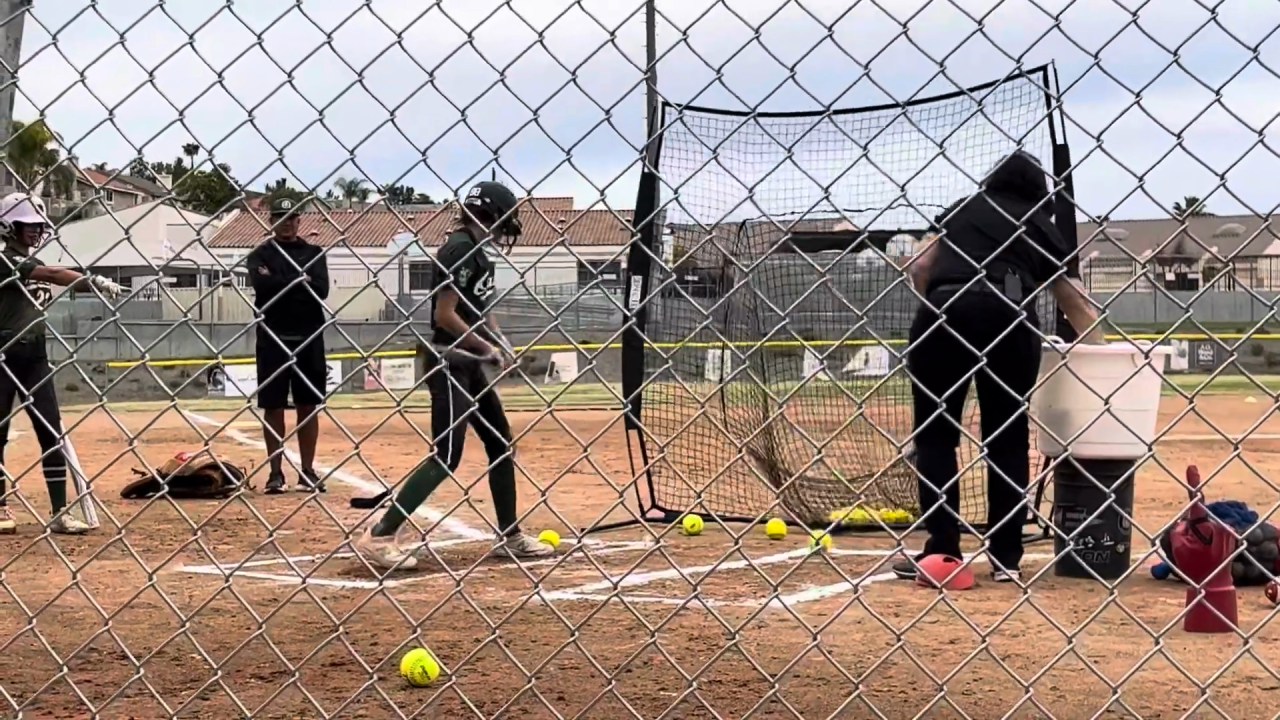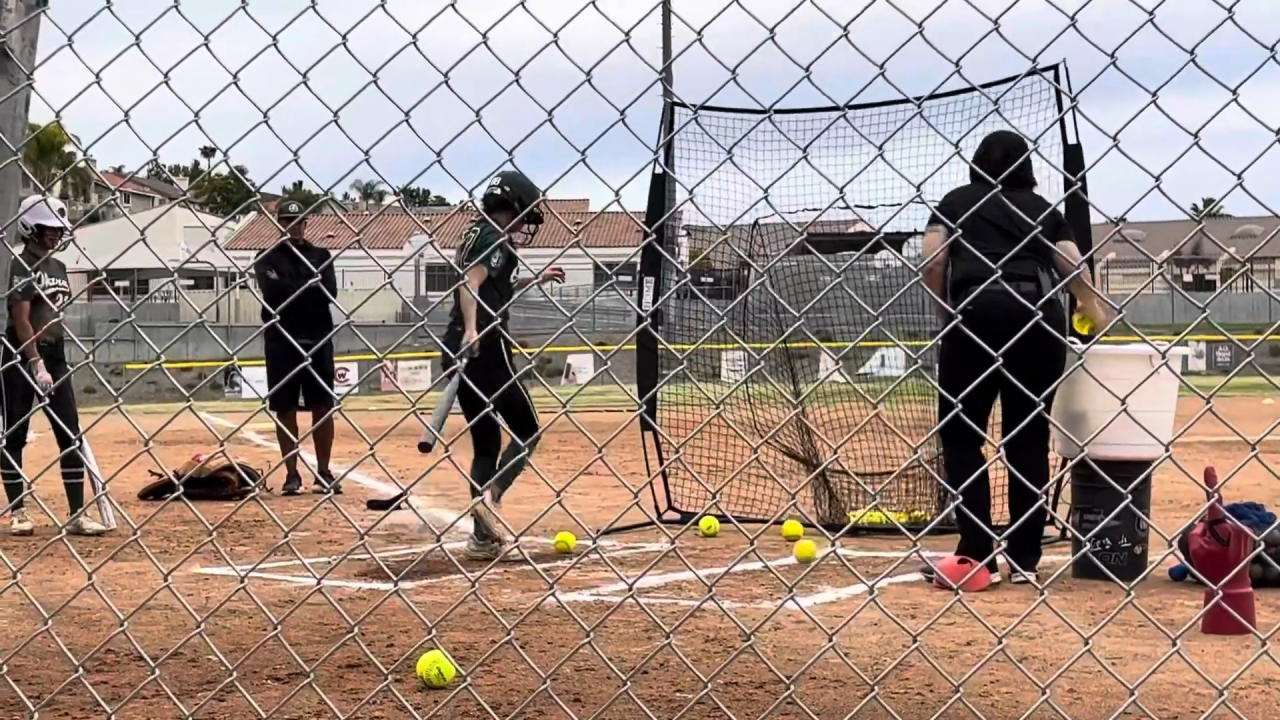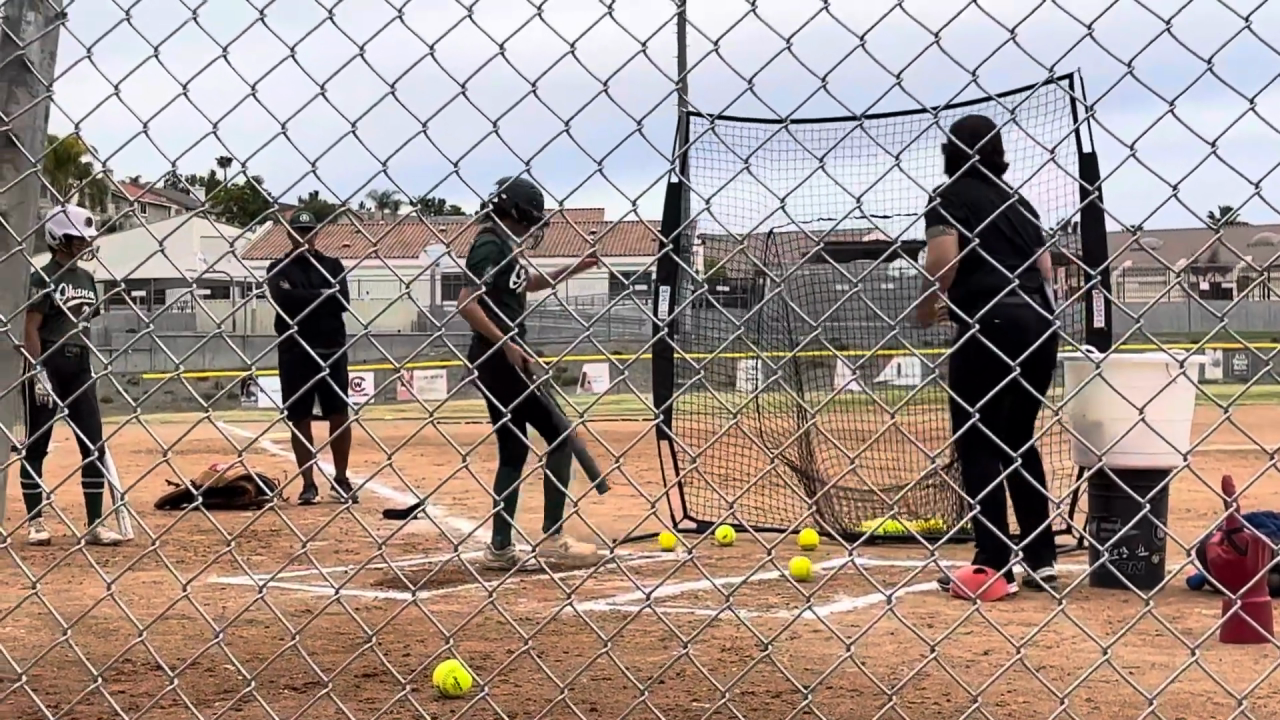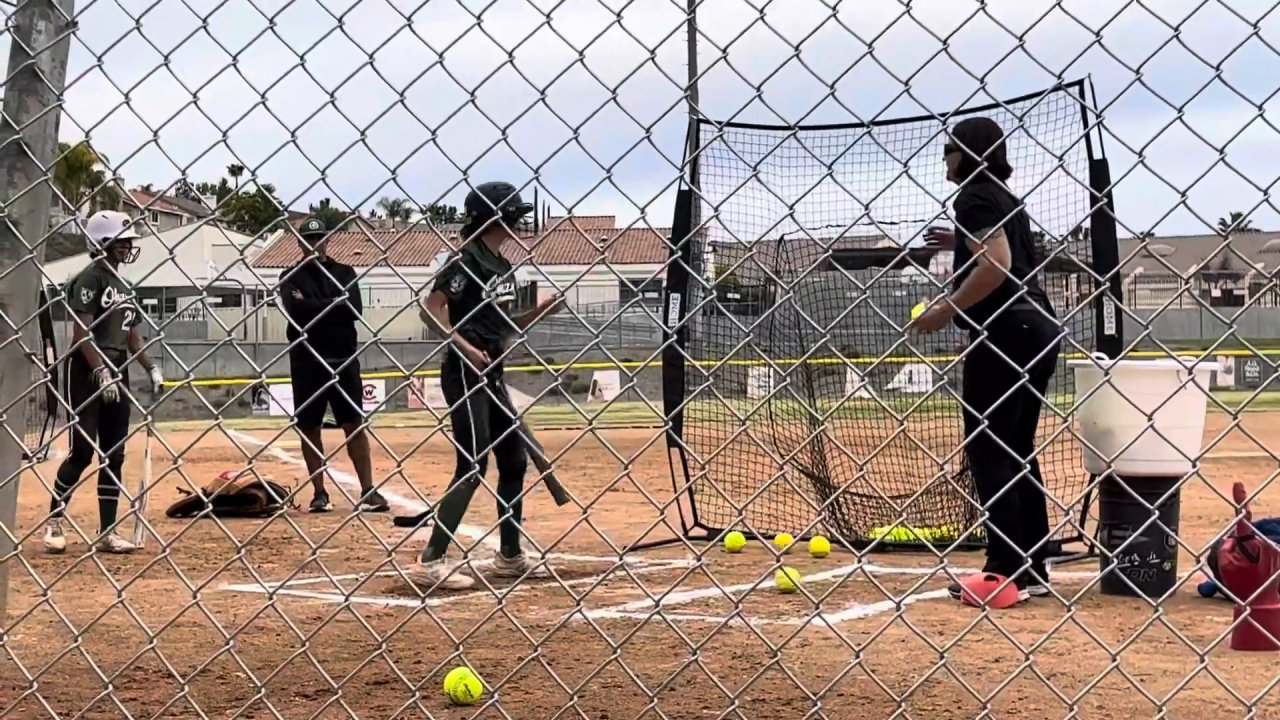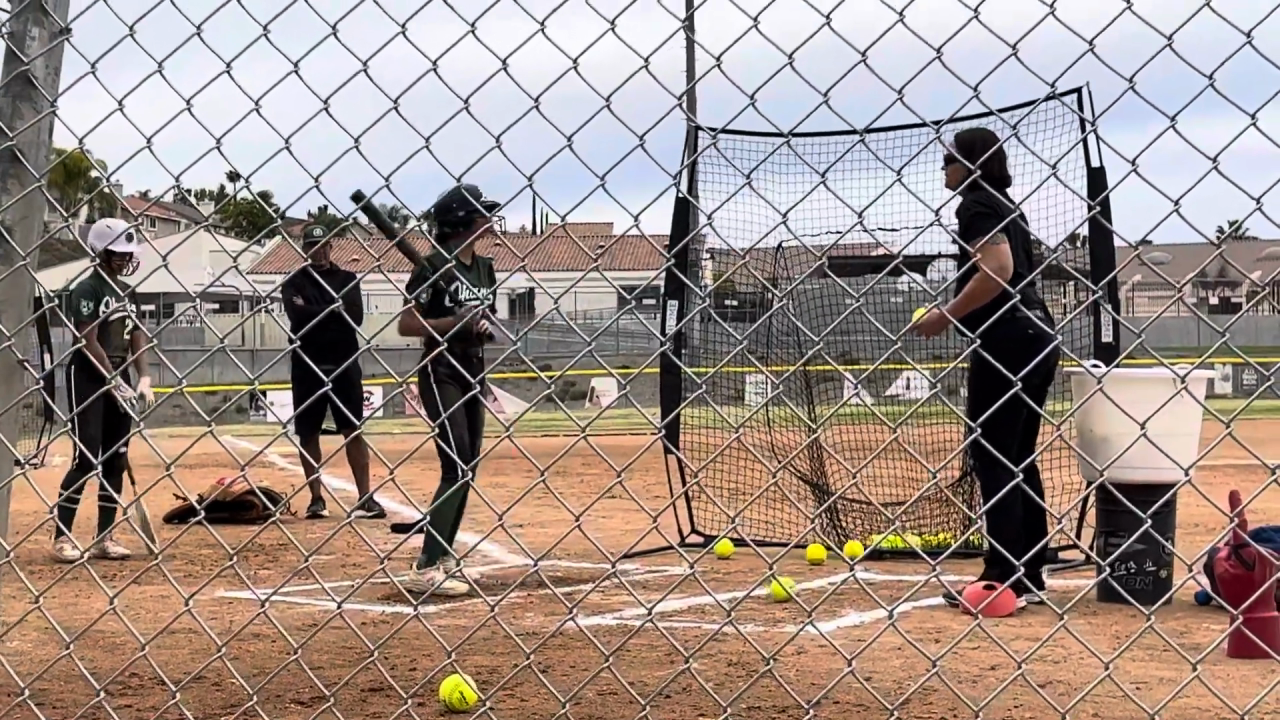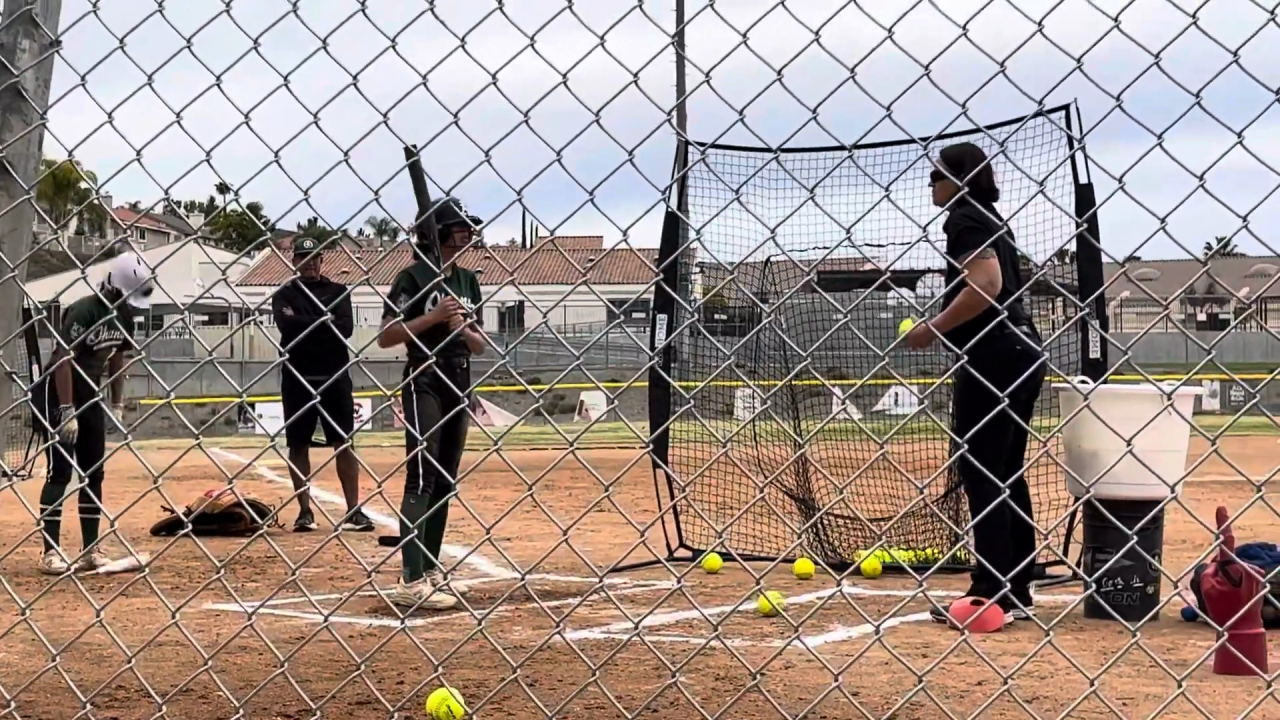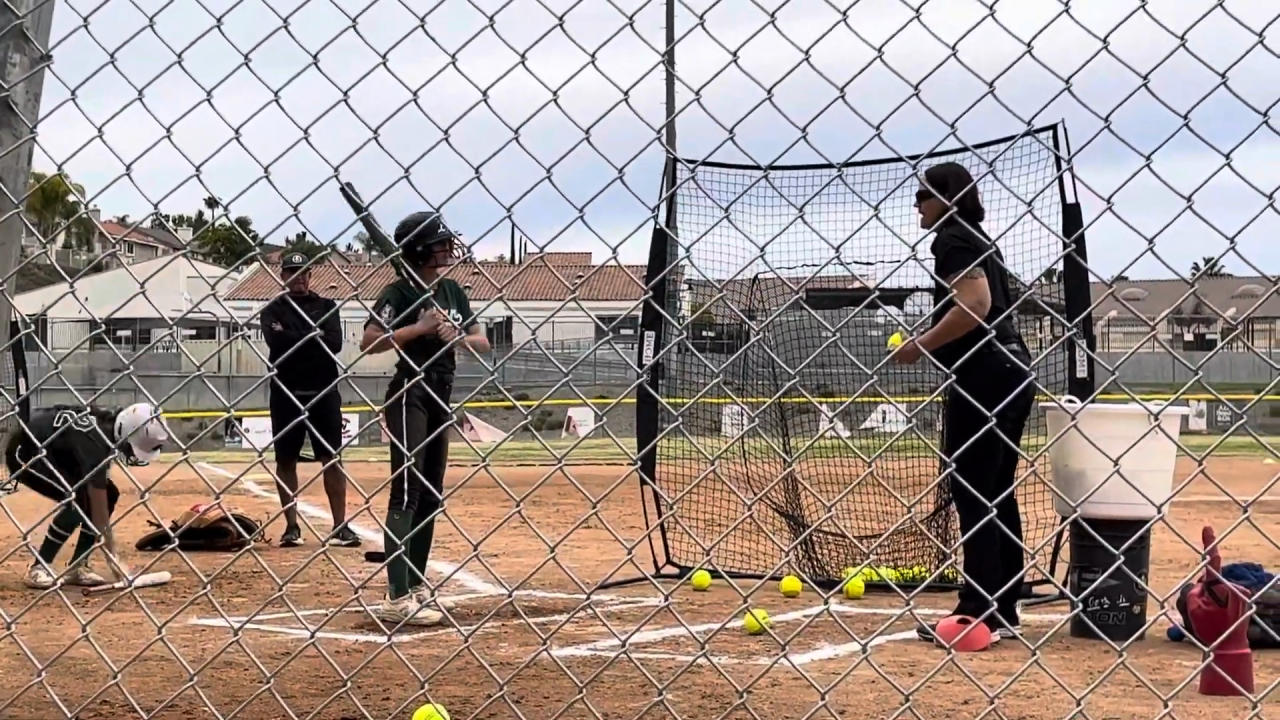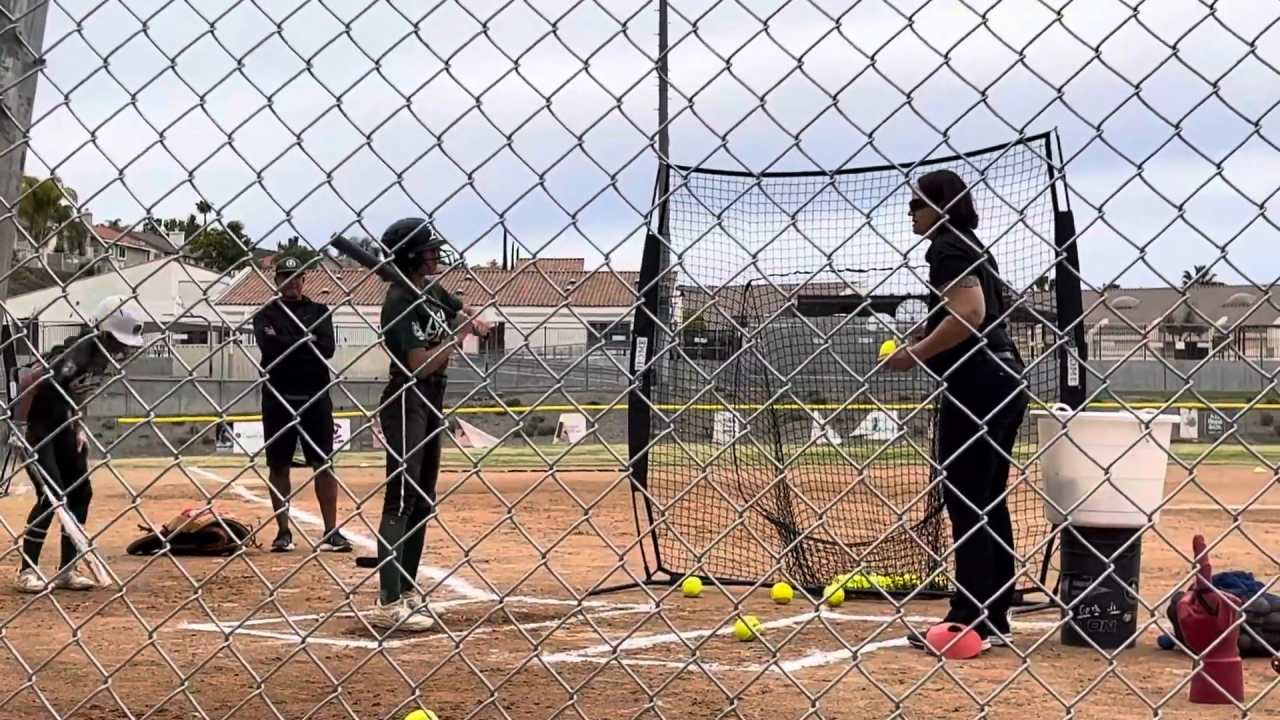
dt=0.5s
person 1, frame 1
left shoulder: (963, 209)
right shoulder: (1042, 228)
left elbow: (920, 267)
right elbow: (1079, 307)
left hip: (947, 311)
right hip: (1010, 316)
left knee: (936, 433)
right knee: (1008, 435)
left ankle: (943, 552)
right ankle: (1006, 556)
person 1, frame 2
left shoulder: (956, 201)
right shoulder: (1042, 208)
left elbow: (931, 263)
right elbow: (1076, 270)
left wrist: (948, 312)
right wrist: (1099, 316)
left hip: (979, 311)
right hip: (1040, 314)
left knee: (960, 433)
right knee: (1029, 436)
left ankle: (977, 554)
right ankle: (1024, 558)
person 1, frame 3
left shoulder: (949, 195)
right shoulder: (1016, 200)
left elbow: (943, 261)
right elbow: (1045, 270)
left wrist: (927, 306)
left hip: (991, 327)
right hip: (1037, 323)
left knee: (978, 446)
right knee: (1018, 443)
left ankle: (995, 566)
right ankle: (1040, 559)
person 1, frame 4
left shoulder: (973, 197)
right shoulder: (1006, 199)
left elbow: (997, 267)
left wrist: (946, 309)
right wrist: (960, 246)
left hip: (1004, 332)
right hip: (1038, 328)
left knee: (988, 451)
right knee: (1018, 451)
left ankle: (1006, 573)
right ankle: (1032, 568)
person 1, frame 5
left shoulder: (977, 204)
right shoulder: (1005, 205)
left elbow: (998, 270)
left wrist: (946, 314)
left hip: (1006, 339)
right hip: (1034, 335)
left knee: (992, 458)
right knee: (1018, 458)
left ankle: (1005, 580)
right ankle: (1029, 576)
person 1, frame 6
left shoulder: (966, 218)
right shoulder: (991, 219)
left elbow: (987, 286)
left wrist: (933, 328)
left hip: (992, 355)
right hip: (1019, 351)
left knee: (979, 472)
right knee: (1006, 474)
left ankle: (991, 595)
right ankle: (1015, 591)
person 1, frame 7
left shoulder: (952, 238)
right shoulder: (978, 238)
left elbow: (975, 305)
left wrist: (921, 345)
right wrist: (932, 340)
left hip: (983, 374)
right hip: (1010, 369)
left knee: (971, 493)
right knee: (996, 493)
left ankle: (978, 614)
right ankle: (1002, 610)
person 1, frame 8
left shoulder: (947, 246)
right shoulder: (972, 246)
left elbow: (970, 314)
left wrist: (915, 353)
right wrist: (924, 345)
left hip: (976, 382)
right hip: (1002, 378)
left knee: (964, 500)
right knee: (987, 501)
left ankle: (969, 622)
right ankle: (993, 617)
person 2, frame 1
left shoulder: (474, 251)
right shoulder: (462, 247)
right elbow: (443, 310)
left wrist: (500, 344)
right wrist: (481, 344)
left hip: (467, 362)
right hip: (451, 361)
left knee: (502, 445)
right knee: (445, 456)
left ankle: (511, 536)
right ankle: (378, 535)
person 2, frame 2
left shoulder: (475, 233)
right shoulder: (496, 238)
right elbow: (469, 283)
left wrist: (536, 278)
right wrist: (471, 328)
left hip: (463, 350)
right hip: (485, 348)
left knee: (487, 443)
right knee: (527, 432)
left ankle: (484, 537)
right ankle: (488, 500)
person 2, frame 3
left shoulder: (502, 247)
right shoulder: (491, 247)
left elbow: (524, 285)
right elbow: (468, 305)
left wrist: (571, 270)
right wrist: (507, 343)
left hip: (494, 360)
right hip: (500, 358)
left knee: (515, 451)
right knee: (557, 439)
left ankle: (501, 546)
right ankle: (552, 537)
person 2, frame 4
left shoulder: (503, 264)
right shoulder: (466, 258)
right elbow: (431, 309)
left wrist: (542, 310)
right wrist: (465, 349)
left hip: (490, 373)
right hip: (464, 372)
left knee: (514, 462)
right knee: (473, 466)
left ankle: (510, 556)
right ankle: (431, 561)
person 2, frame 5
left shoulder: (485, 267)
right shoulder: (432, 266)
right elbow: (406, 325)
left wrist: (488, 327)
right wrist: (453, 322)
left hip: (474, 372)
right hip: (441, 373)
left knee: (467, 471)
right knee: (456, 470)
left ankle: (444, 558)
right ankle: (424, 568)
person 2, frame 6
left shoulder: (468, 280)
right shoulder: (413, 277)
left elbow: (480, 345)
right elbow: (385, 337)
left wrist: (465, 329)
right wrist: (434, 316)
left hip: (459, 383)
right hip: (423, 383)
left knee: (445, 482)
right knee: (421, 481)
left ankle: (430, 570)
right ankle: (410, 582)
person 2, frame 7
left shoulder: (451, 291)
right shoulder: (399, 290)
left elbow: (482, 342)
right elbow: (370, 343)
left wrist: (457, 336)
right wrist: (423, 326)
left hip: (440, 397)
right hip: (410, 397)
left knee: (430, 496)
right knee: (406, 494)
left ankle: (416, 585)
right ankle: (397, 598)
person 2, frame 8
left shoulder: (433, 290)
right shoulder: (399, 301)
left elbow: (468, 315)
right elbow: (422, 364)
left wrist: (475, 320)
right wrist: (459, 332)
left hip: (430, 403)
right hip: (406, 403)
left knee: (424, 503)
right knee: (401, 501)
left ankle: (407, 591)
right ankle: (389, 604)
person 3, frame 1
left shoulder: (35, 265)
right elbow: (55, 274)
right wrist: (97, 281)
left hip: (35, 356)
left knee: (52, 433)
left ankle: (59, 513)
person 3, frame 2
left shoulder: (58, 267)
left wrist: (52, 359)
right wrist: (36, 364)
left hip: (53, 357)
left knee: (70, 435)
left ankle: (77, 514)
person 3, frame 3
left shoulder: (87, 278)
right shoulder: (44, 278)
right elbow: (30, 330)
right wrist: (39, 373)
left hip: (80, 367)
right hip: (48, 367)
left knee: (95, 446)
right knee: (36, 447)
left ankle: (95, 524)
right ankle: (35, 522)
person 3, frame 4
left shoulder: (125, 285)
right shoulder: (87, 280)
right elbow: (81, 332)
left wrist: (152, 369)
right wrist: (101, 373)
left hip: (116, 373)
right hip: (86, 372)
left knee: (114, 455)
right knee: (81, 452)
left ankle: (107, 532)
right ankle: (54, 522)
person 3, frame 5
left shoulder: (127, 292)
right shoulder: (87, 289)
left elbow: (137, 338)
right elbow: (86, 343)
left wrist: (144, 377)
right wrist: (115, 382)
left hip: (119, 382)
right hip: (88, 379)
left knee: (115, 462)
right knee: (86, 459)
left ankle: (104, 538)
right ankle: (62, 538)
person 3, frame 6
left shoulder: (124, 316)
right shoulder: (83, 311)
right elbow: (62, 362)
left wrist: (117, 404)
right wrist: (66, 412)
left hip: (90, 397)
right hip: (57, 395)
left knee: (93, 473)
right knee: (60, 471)
left ankle: (91, 550)
right ankle: (50, 552)
person 3, frame 7
left shoulder: (110, 422)
right shoulder: (97, 442)
right elbow: (99, 507)
right wrist: (113, 556)
left hip: (54, 449)
right hip: (24, 452)
left knee: (110, 493)
right knee: (79, 498)
left ankle: (78, 566)
right ankle: (38, 568)
person 3, frame 8
left shoulder: (101, 354)
right shoulder: (79, 351)
right elbow: (29, 380)
left wrist: (78, 428)
right wrist: (23, 426)
left hip: (62, 423)
right hip: (35, 420)
left knee: (80, 491)
right knee: (51, 496)
left ankle: (67, 570)
right ankle: (27, 571)
person 4, frame 1
left shoulder: (314, 253)
right shoulder: (260, 254)
left elbow: (321, 289)
right elbow: (262, 285)
left wrist: (281, 286)
right wrist: (300, 282)
left hip: (308, 338)
right hip: (273, 339)
left knee: (308, 406)
right knee: (273, 406)
left ankle: (307, 471)
right ankle: (275, 472)
person 4, frame 2
left shoulder: (321, 256)
right shoulder: (267, 258)
left elbow: (330, 293)
right elbow: (271, 290)
left wrist: (291, 290)
right wrist: (309, 286)
left hip: (317, 341)
right hip: (281, 342)
left knee: (323, 408)
right knee: (285, 410)
left ankle: (323, 472)
right ankle: (292, 474)
person 4, frame 3
left shoulder: (332, 265)
right shoulder: (279, 268)
left elbow: (343, 302)
right elbow: (283, 299)
left wrist: (303, 301)
right wrist: (321, 296)
left hip: (331, 349)
right hip: (296, 352)
left knee: (340, 416)
right knee: (299, 419)
left ankle: (340, 480)
right ankle: (308, 484)
person 4, frame 4
left shoulder: (345, 272)
right shoulder: (291, 277)
left elbow: (355, 310)
right elbow: (297, 309)
left wrist: (317, 310)
right wrist: (334, 304)
left hip: (343, 359)
right hip: (307, 361)
left knee: (355, 425)
right knee: (309, 427)
left ankle: (368, 492)
right ankle: (319, 492)
person 4, frame 5
left shoulder: (348, 279)
right shoulder: (294, 282)
left elbow: (355, 316)
right elbow: (298, 315)
left wrist: (316, 316)
right wrist: (335, 311)
left hip: (344, 365)
right hip: (308, 366)
left knee: (354, 430)
right knee: (308, 434)
left ankle: (365, 498)
right ankle: (316, 498)
person 4, frame 6
left shoulder: (338, 291)
right shoulder: (284, 294)
left elbow: (345, 328)
right elbow: (288, 326)
left wrist: (306, 325)
right wrist: (325, 322)
left hip: (334, 376)
right hip: (298, 378)
left knee: (344, 443)
right knee: (298, 445)
left ankle: (353, 511)
right ankle: (305, 511)
person 4, frame 7
left shoulder: (327, 306)
right shoulder: (273, 309)
left elbow: (335, 343)
right elbow: (276, 340)
left wrist: (295, 341)
right wrist: (314, 337)
left hip: (323, 392)
right hip: (287, 394)
left knee: (332, 459)
right knee: (286, 461)
left ankle: (340, 527)
right ankle: (291, 526)
person 4, frame 8
left shoulder: (320, 311)
right shoulder: (266, 314)
left elbow: (327, 349)
right elbow: (269, 345)
left wrist: (287, 345)
right wrist: (307, 341)
left hip: (315, 397)
right hip: (278, 398)
left knee: (323, 464)
right knee: (278, 466)
left ankle: (331, 532)
right ankle: (283, 531)
